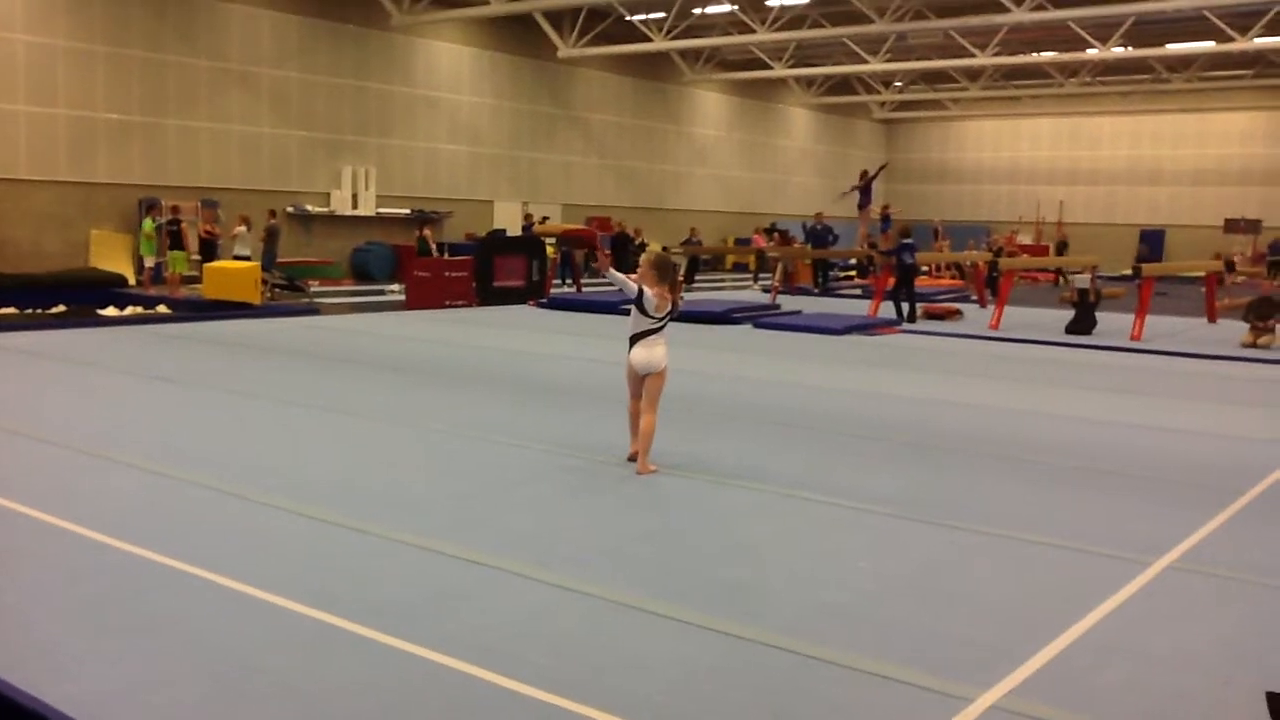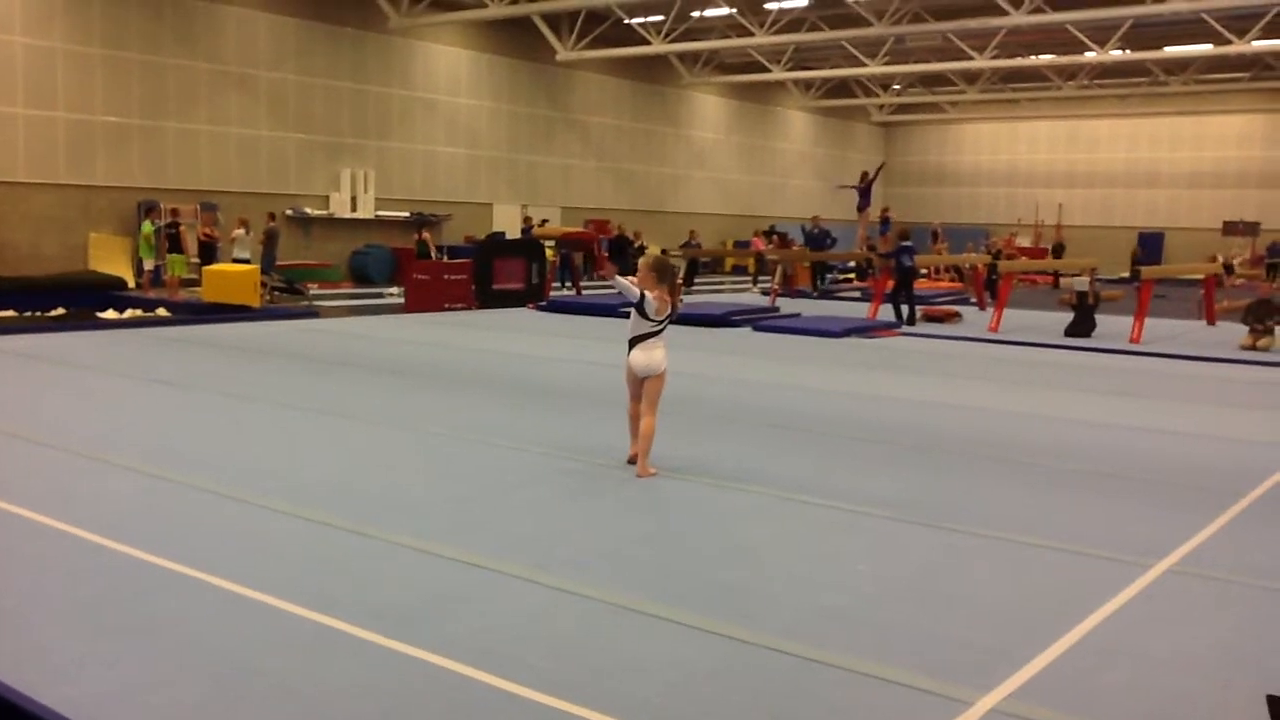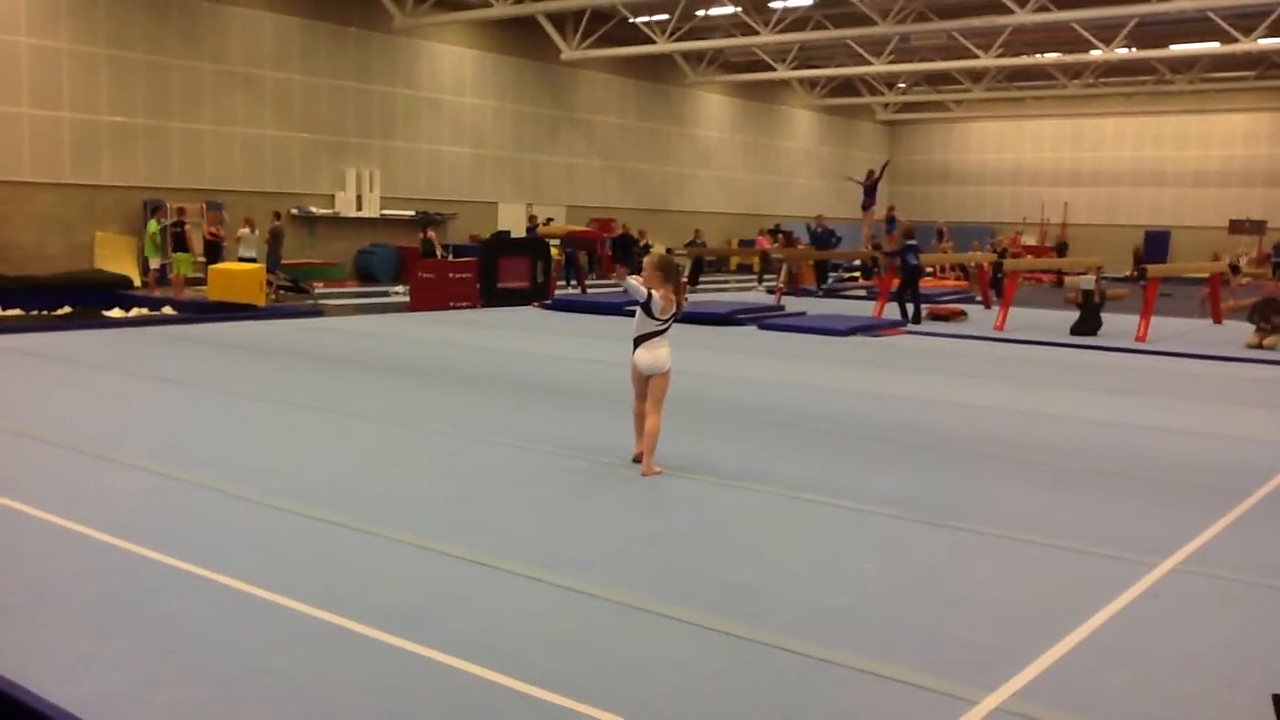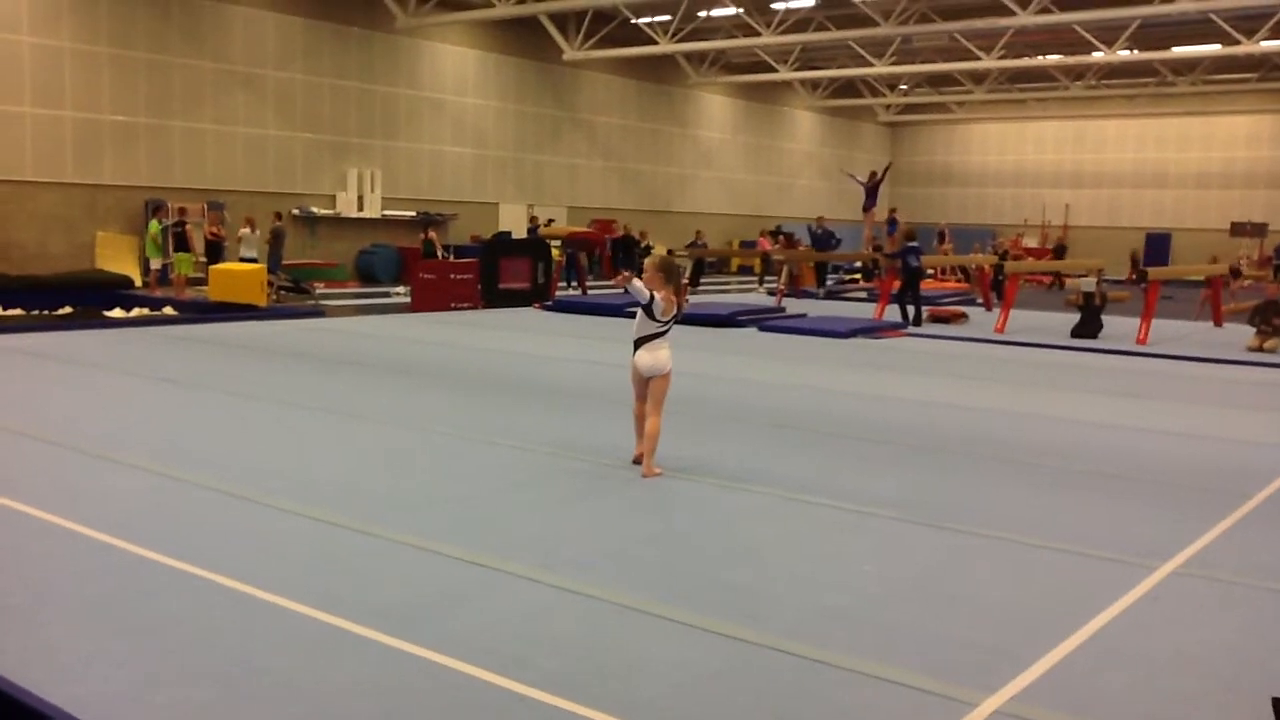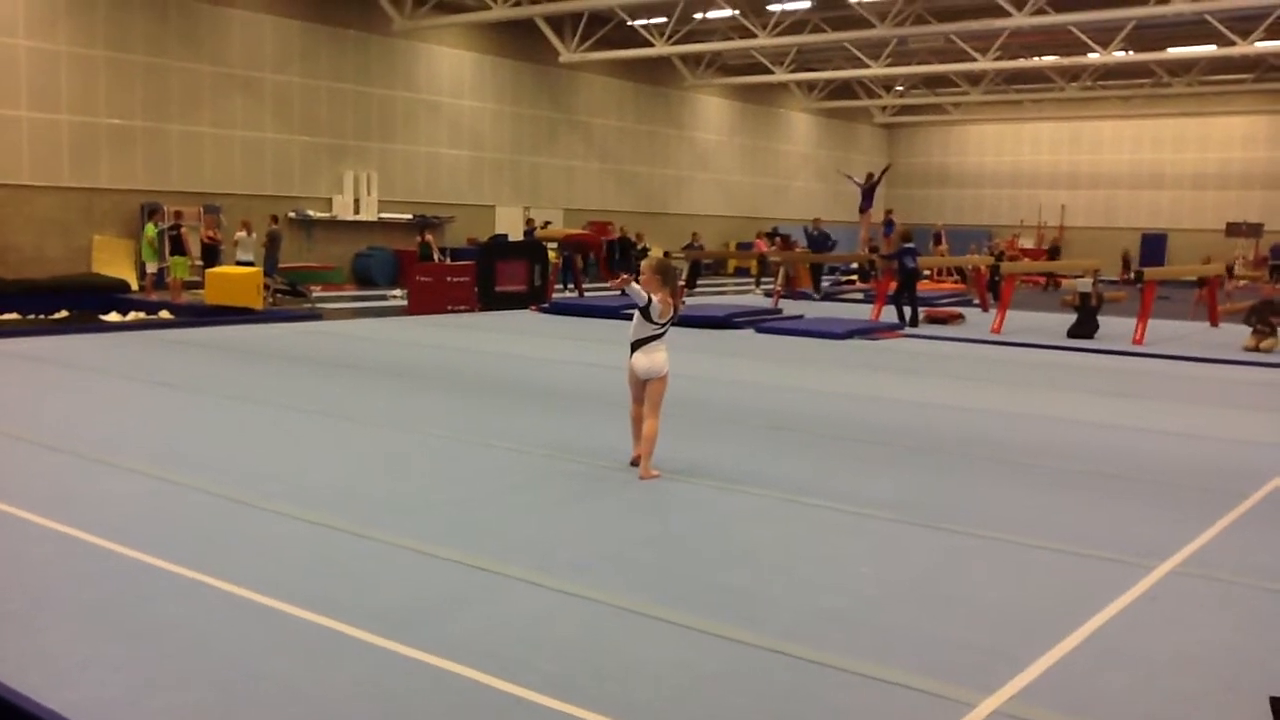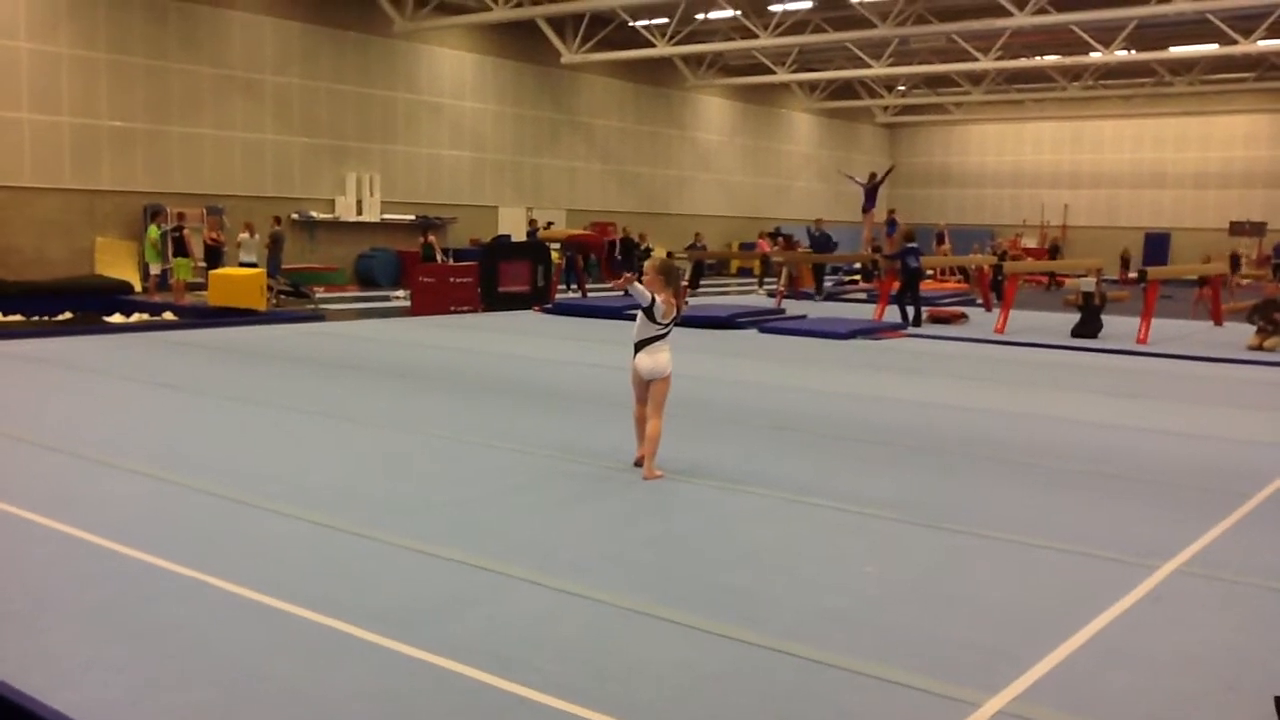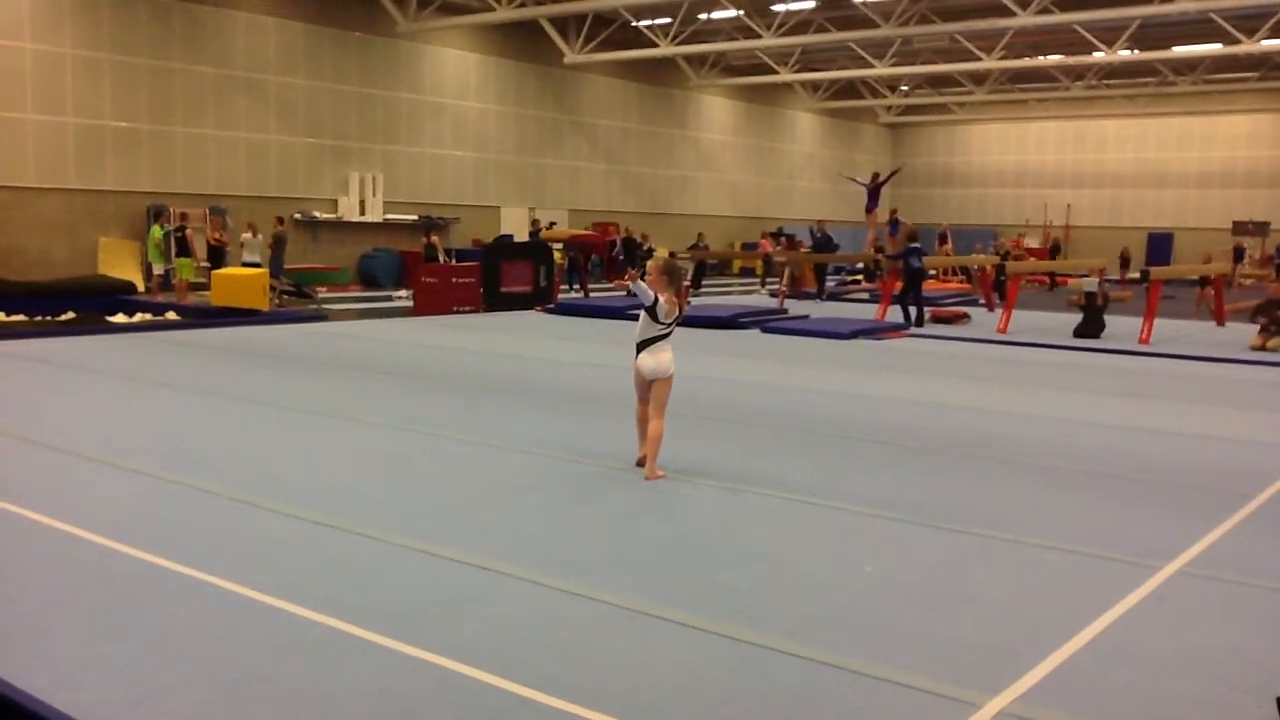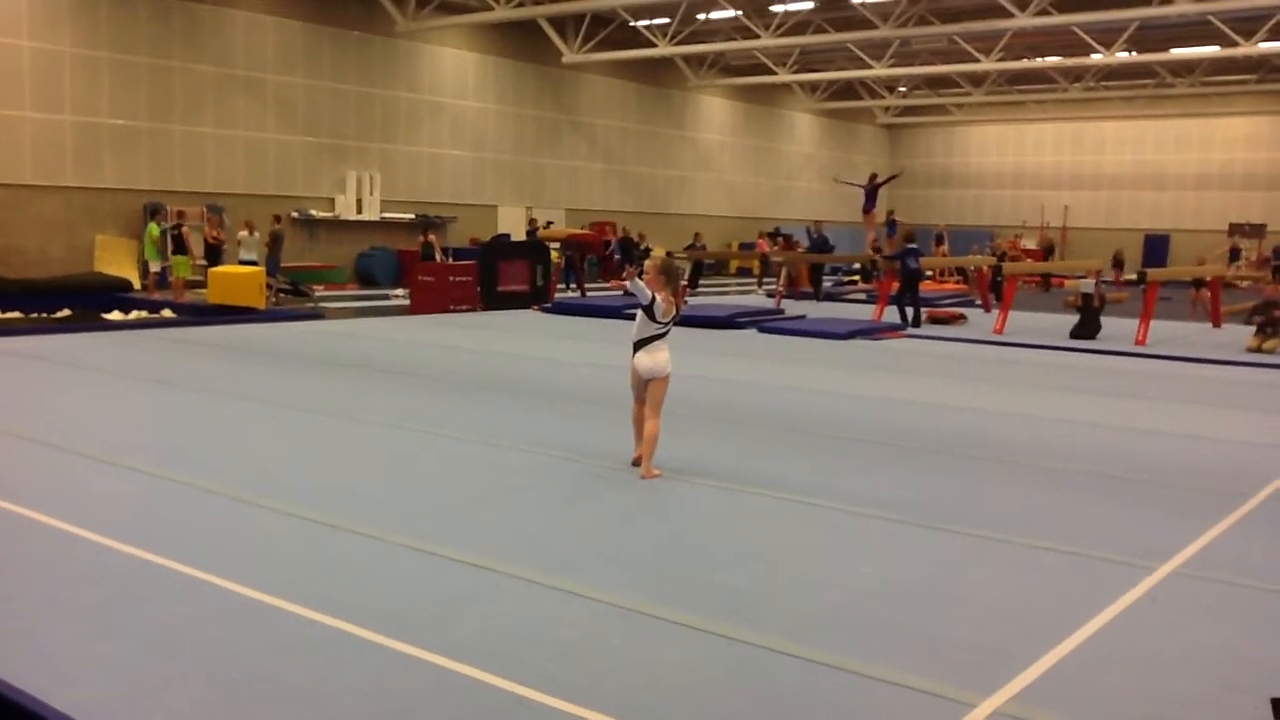
dt=0.1s
person 1, frame 1
left shoulder: (644, 295)
right shoulder: (669, 297)
left elbow: (628, 285)
left wrist: (608, 271)
right wrist: (634, 277)
left hip: (638, 354)
right hip: (658, 356)
left knee: (635, 400)
right knee: (649, 410)
left ankle: (634, 447)
right ankle: (643, 462)
person 1, frame 2
left shoulder: (646, 299)
right shoulder: (668, 299)
left elbow: (630, 290)
right elbow: (637, 286)
left wrist: (613, 277)
right wrist: (625, 279)
left hip: (637, 356)
right hip: (657, 358)
left knee: (634, 402)
right knee: (649, 413)
left ankle: (634, 449)
right ankle: (643, 464)
person 1, frame 3
left shoulder: (651, 298)
right shoulder: (672, 298)
left elbow: (639, 290)
right elbow: (644, 286)
left wrist: (624, 279)
right wrist: (629, 278)
left hip: (642, 355)
right hip: (661, 357)
left knee: (639, 401)
right knee: (654, 412)
left ankle: (639, 447)
right ankle: (648, 463)
person 1, frame 4
left shoulder: (654, 300)
right shoulder: (673, 300)
left elbow: (641, 292)
right elbow: (645, 288)
left wrist: (628, 282)
right wrist: (631, 281)
left hip: (643, 356)
right hip: (662, 359)
left knee: (640, 403)
right knee: (654, 413)
left ankle: (640, 448)
right ankle: (648, 464)
person 1, frame 5
left shoulder: (651, 302)
right shoulder: (670, 301)
left elbow: (639, 294)
right elbow: (645, 292)
left wrist: (627, 284)
right wrist: (627, 284)
left hip: (640, 359)
right hip: (659, 361)
left knee: (637, 404)
right knee: (652, 415)
left ankle: (637, 451)
right ankle: (645, 466)
person 1, frame 6
left shoulder: (655, 303)
right shoulder: (672, 302)
left elbow: (642, 294)
right elbow: (646, 292)
left wrist: (630, 284)
right wrist: (630, 284)
left hip: (643, 359)
right hip: (662, 361)
left knee: (640, 405)
right knee: (655, 416)
left ankle: (640, 452)
right ankle: (649, 467)
person 1, frame 7
left shoulder: (657, 302)
right shoulder: (674, 302)
left elbow: (646, 293)
right elbow: (650, 292)
left wrist: (633, 282)
right wrist: (631, 284)
left hip: (645, 359)
right hip: (664, 361)
left knee: (642, 405)
right knee: (657, 416)
left ankle: (642, 451)
right ankle: (651, 467)
person 1, frame 8
left shoulder: (655, 301)
right shoulder: (671, 301)
left elbow: (643, 292)
right elbow: (646, 290)
left wrist: (631, 280)
right wrist: (628, 283)
left hip: (642, 358)
right hip: (661, 361)
left knee: (638, 405)
right knee: (653, 415)
left ankle: (638, 451)
right ankle: (647, 466)
